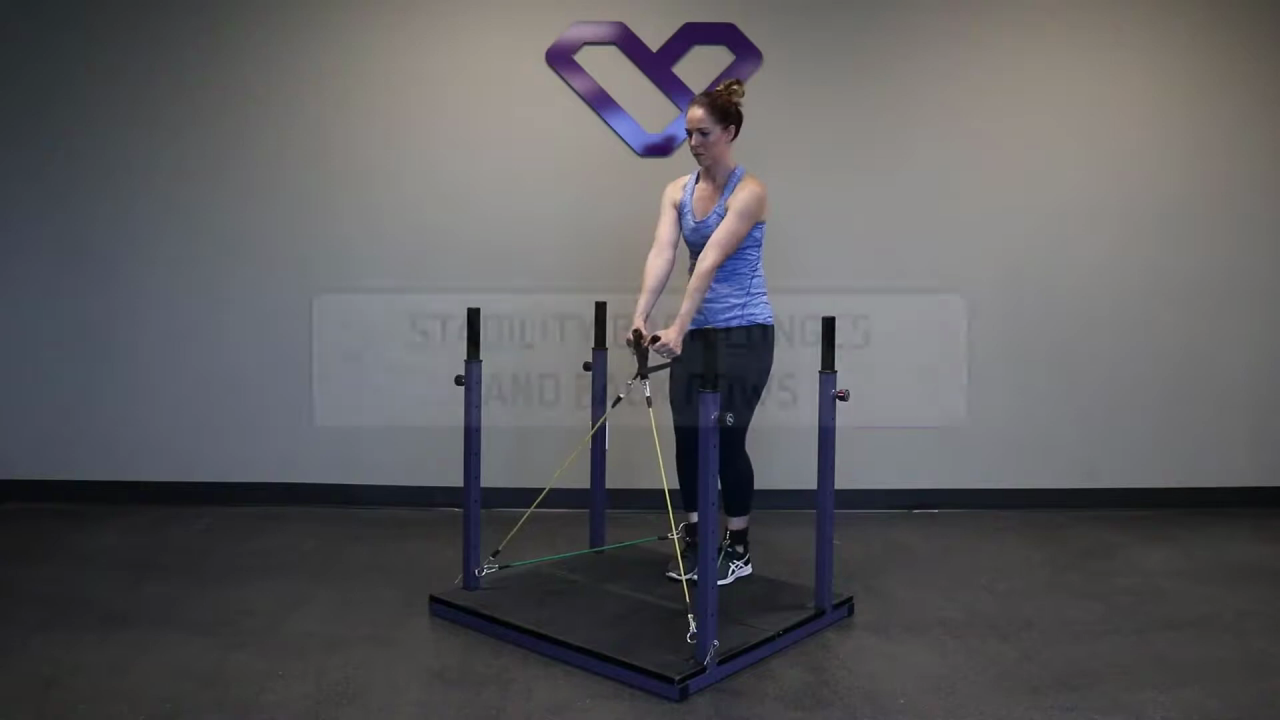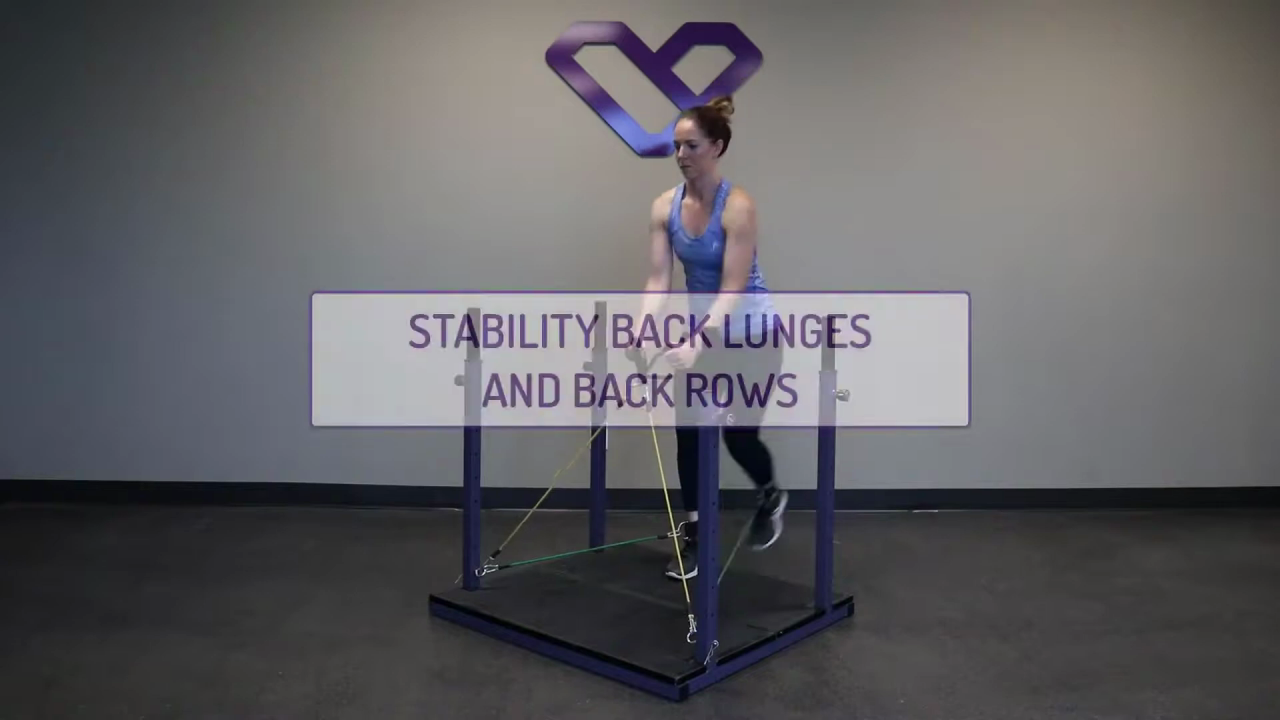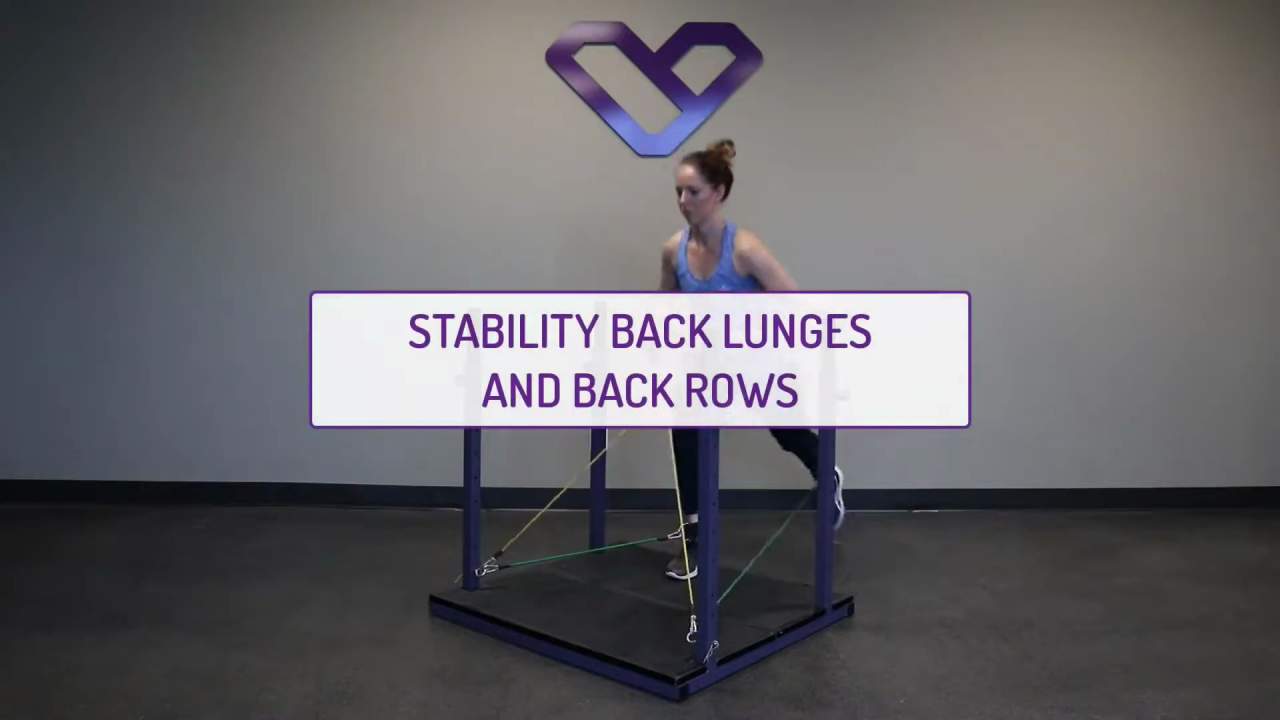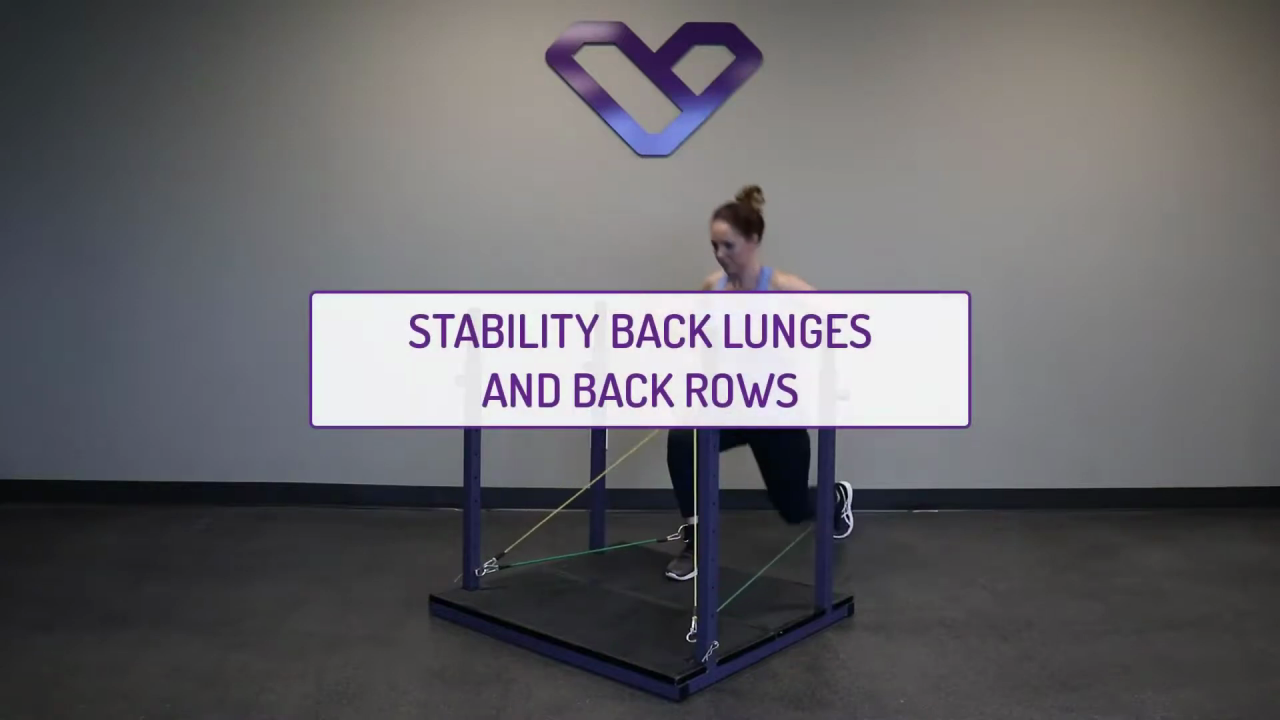
dt=0.3s
person 1, frame 1
left shoulder: (748, 191)
right shoulder: (677, 190)
left elbow: (711, 262)
right elbow: (661, 253)
left wrist: (678, 326)
right wrist: (640, 317)
left hip: (744, 329)
right hip: (699, 328)
left knee: (726, 440)
right knee: (687, 435)
left ankle: (738, 547)
right ankle: (694, 539)
person 1, frame 2
left shoulder: (736, 206)
right shoulder: (665, 206)
left elbow: (733, 290)
right elbow: (659, 281)
left wrist: (699, 347)
left hip: (751, 334)
right hip: (698, 330)
left knee: (739, 437)
right knee: (687, 432)
left ankle: (770, 499)
right ankle: (694, 538)
person 1, frame 3
left shoulder: (745, 247)
right shoulder: (674, 248)
left knee: (790, 436)
right knee: (685, 431)
left ankle: (830, 482)
right ankle: (693, 538)
person 1, frame 4
left shoulder: (784, 288)
right shoulder: (713, 286)
left knee: (795, 508)
right knee: (681, 441)
left ankle: (837, 497)
right ankle: (695, 542)
